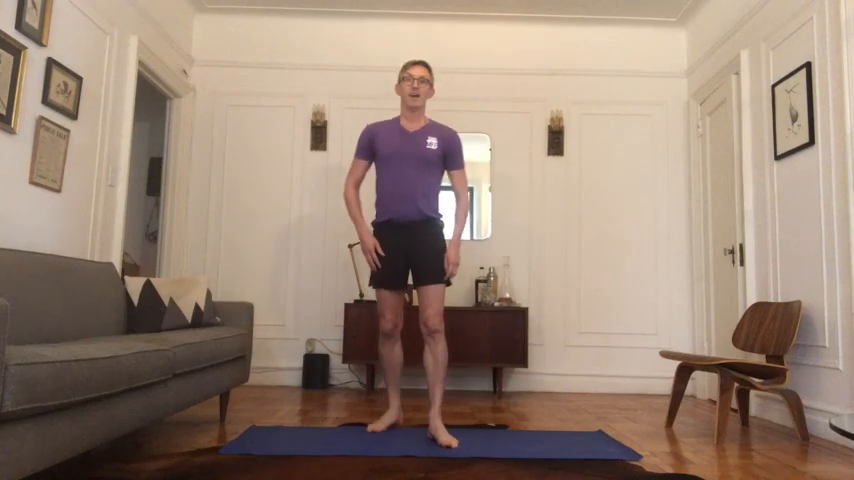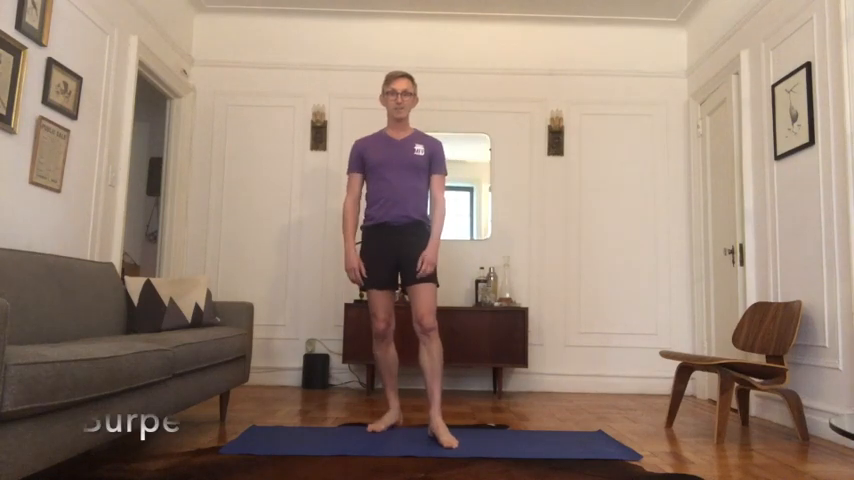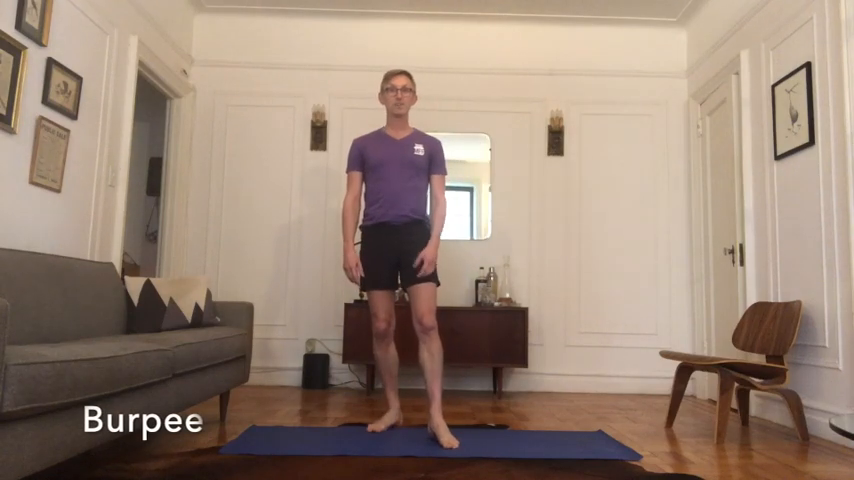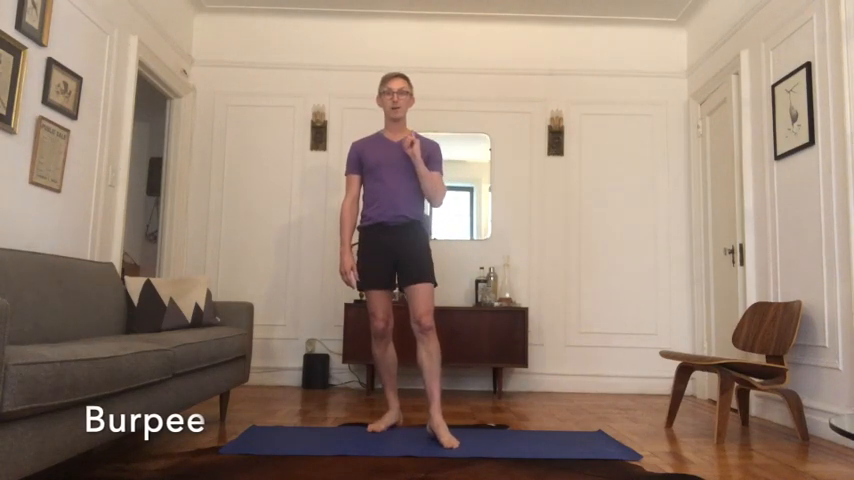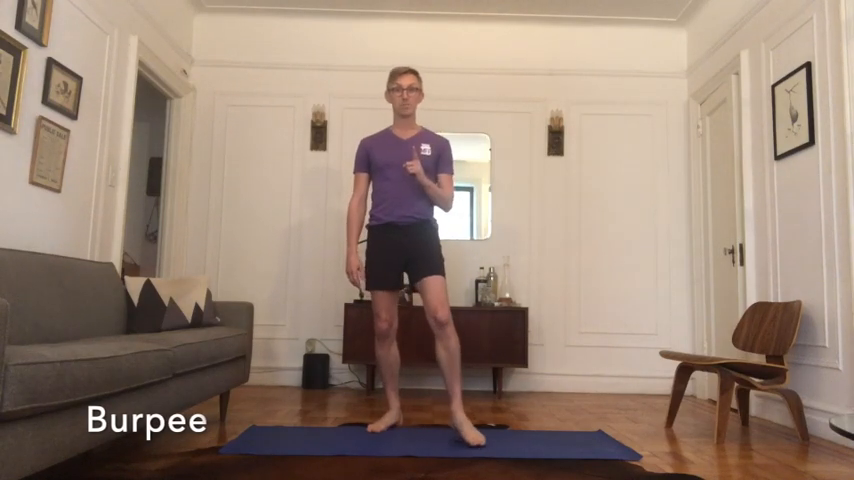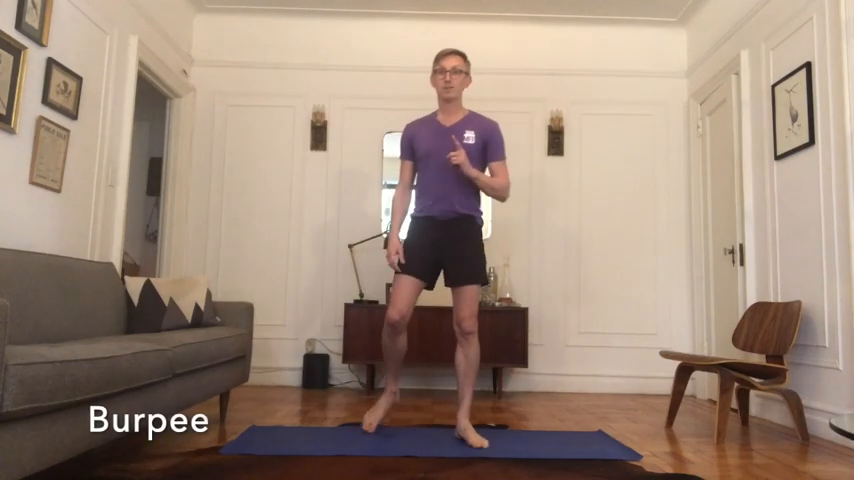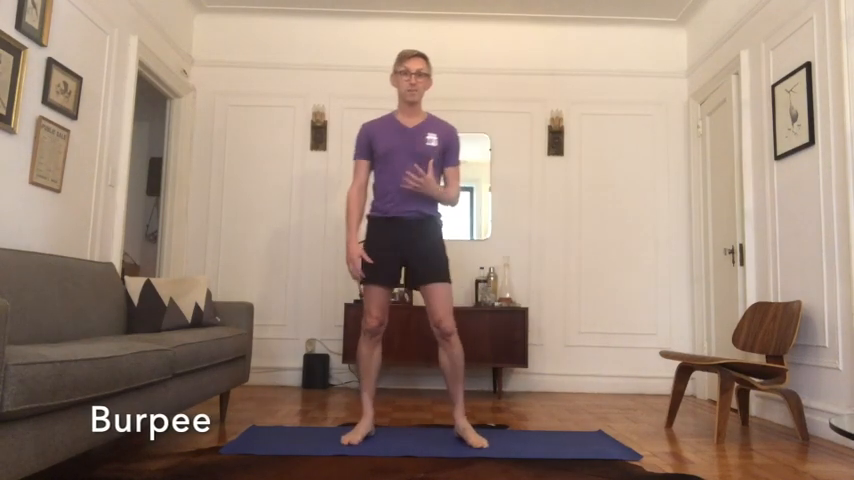
dt=0.7s
person 1, frame 1
left shoulder: (446, 137)
right shoulder: (375, 133)
left elbow: (462, 193)
right elbow: (351, 186)
left wrist: (455, 243)
right wrist: (363, 232)
left hip: (428, 234)
right hip: (386, 235)
left knee: (432, 326)
right knee: (388, 328)
left ankle: (435, 418)
right ankle: (394, 407)
person 1, frame 2
left shoulder: (431, 146)
right shoulder: (363, 146)
left elbow: (438, 200)
right elbow: (352, 200)
left wrist: (433, 244)
right wrist: (349, 248)
left hip: (415, 236)
right hip: (376, 238)
left knee: (426, 325)
right knee: (381, 329)
left ankle: (436, 416)
right ankle: (393, 408)
person 1, frame 3
left shoulder: (430, 145)
right shoulder: (363, 145)
left elbow: (438, 199)
right elbow: (352, 198)
left wrist: (434, 244)
right wrist: (349, 247)
left hip: (416, 235)
right hip: (376, 237)
left knee: (426, 324)
right knee: (382, 328)
left ankle: (436, 416)
right ankle: (393, 408)
person 1, frame 4
left shoulder: (428, 147)
right shoulder: (361, 148)
left elbow: (437, 198)
right elbow: (350, 201)
left wrist: (416, 158)
right wrist: (345, 250)
left hip: (412, 236)
right hip: (373, 238)
left knee: (424, 324)
right knee: (380, 327)
left ankle: (436, 415)
right ankle: (393, 408)
person 1, frame 5
left shoulder: (438, 144)
right shoulder: (370, 145)
left elbow: (447, 201)
right elbow: (358, 201)
left wrist: (422, 178)
right wrist: (352, 250)
left hip: (422, 235)
right hip: (382, 237)
left knee: (441, 319)
right knee: (384, 328)
left ankle: (457, 410)
right ankle: (393, 408)
person 1, frame 6
left shoulder: (486, 129)
right shoulder: (414, 130)
left elbow: (503, 190)
right elbow: (403, 188)
left wrist: (470, 169)
right wrist: (394, 235)
left hip: (465, 231)
right hip: (423, 229)
left knee: (466, 328)
right knee: (395, 317)
left ankle: (463, 419)
right ankle: (390, 391)
person 1, frame 7
left shoulder: (445, 133)
right shoulder: (372, 130)
left elbow: (453, 195)
right elbow: (357, 189)
left wrist: (433, 189)
right wrist: (352, 240)
left hip: (425, 231)
right hip: (382, 230)
left knee: (445, 327)
right knee: (372, 326)
left ankle: (460, 417)
right ankle: (367, 417)
